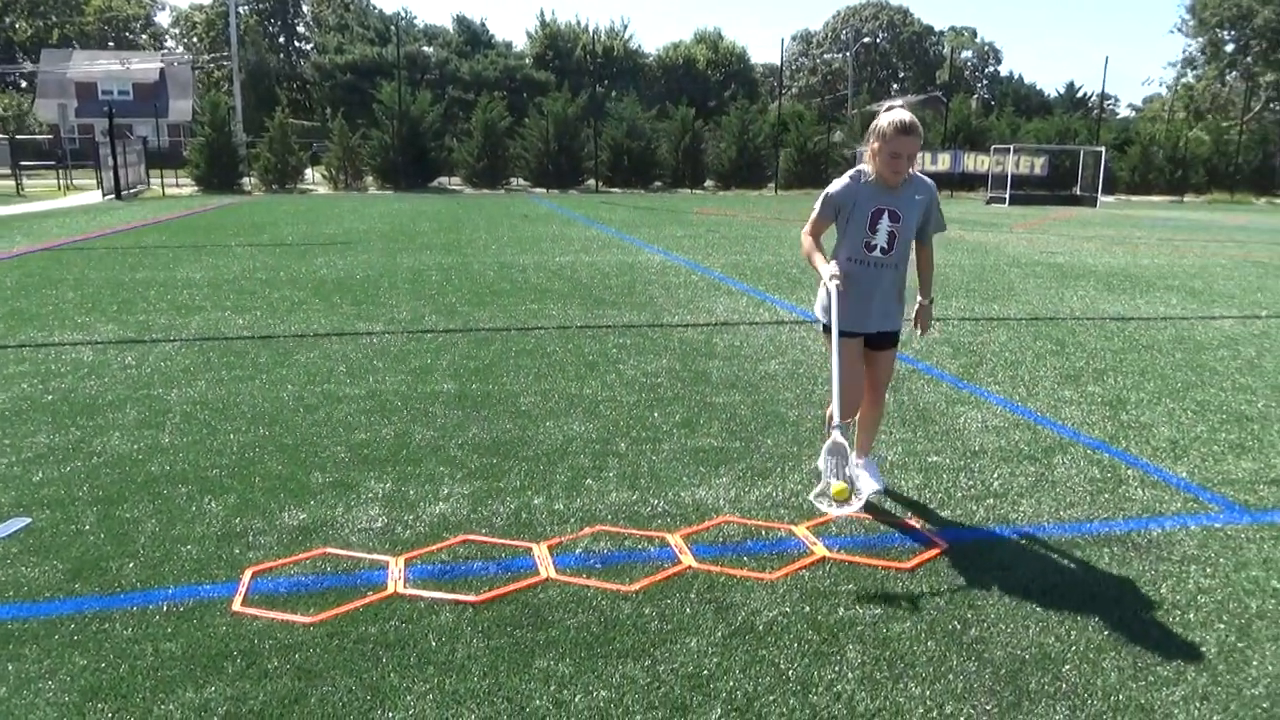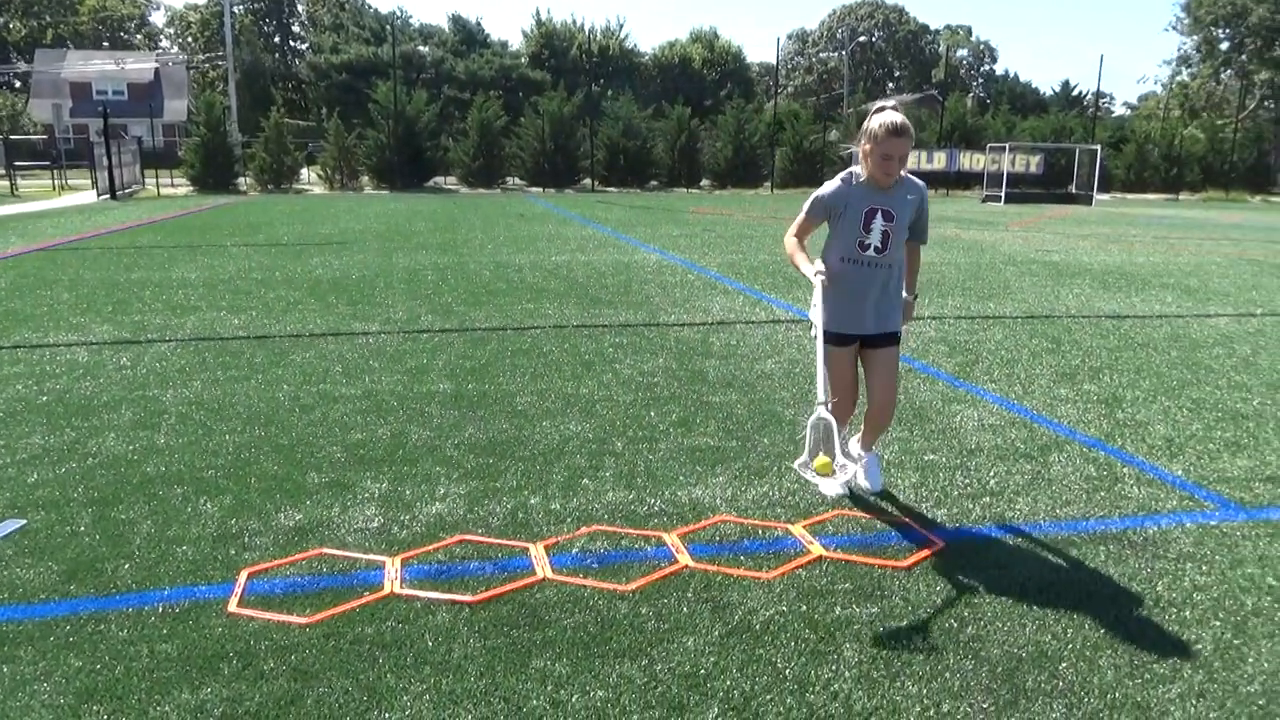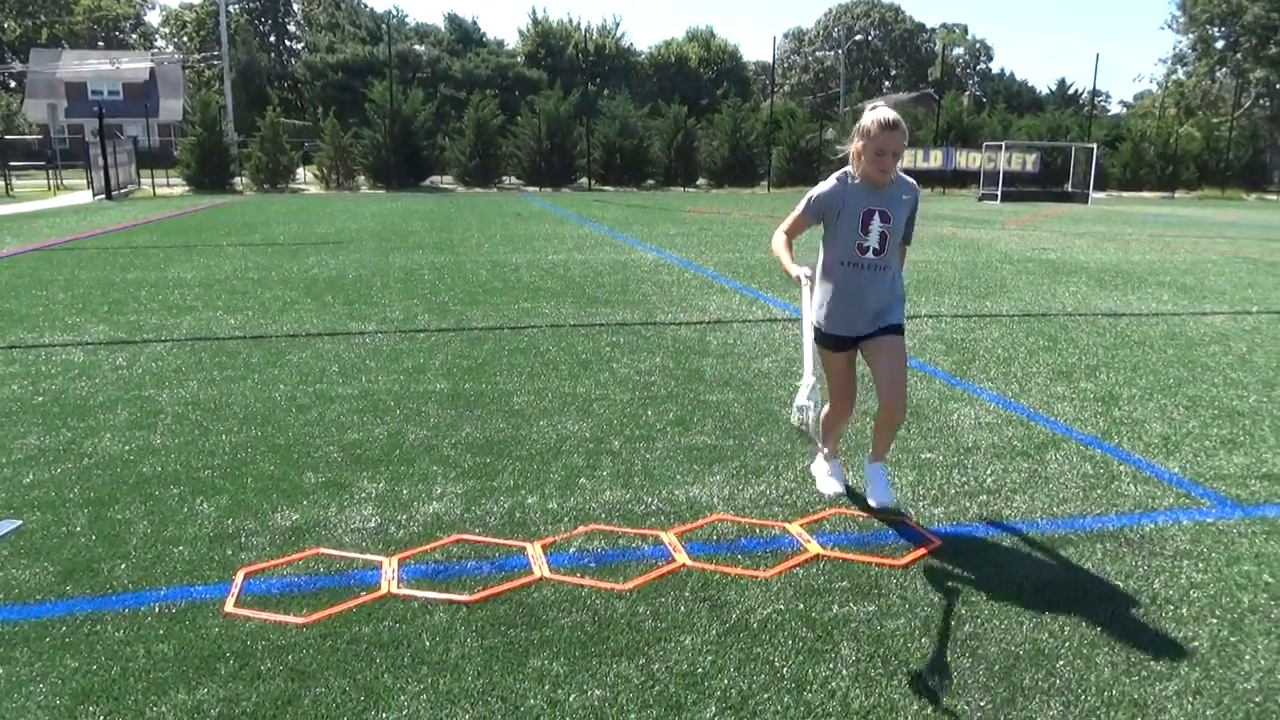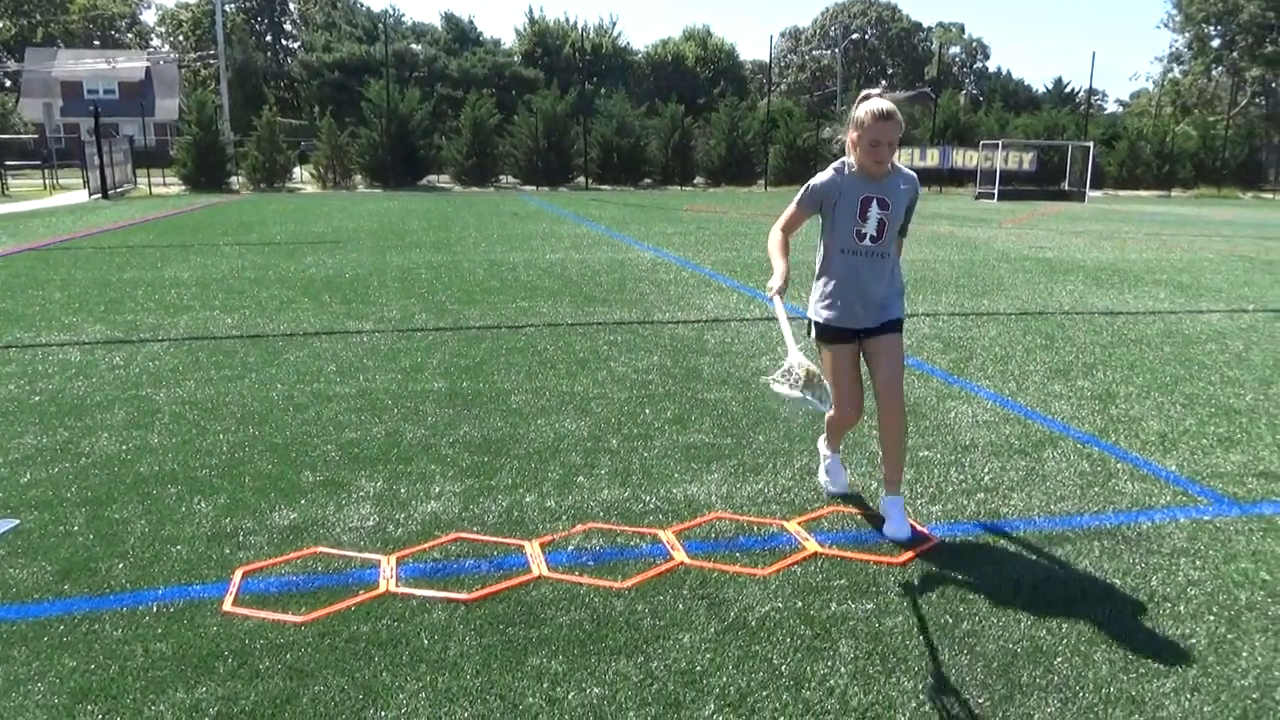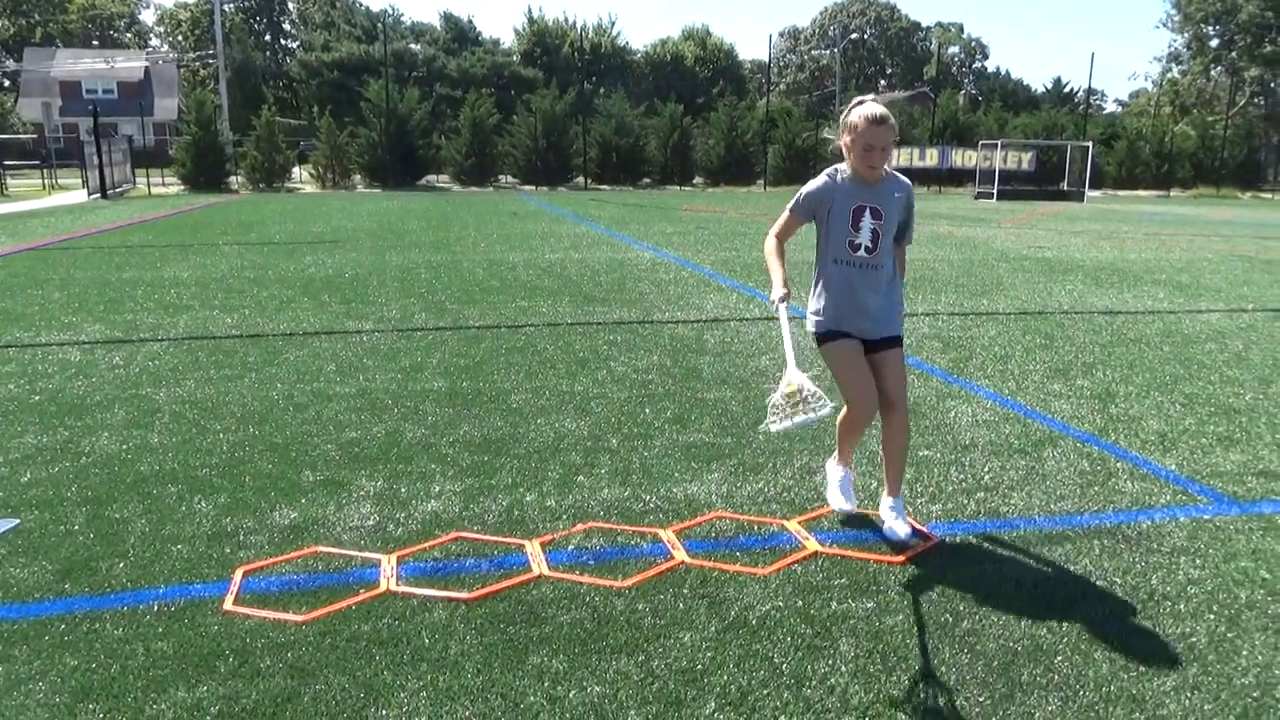
dt=0.1s
person 1, frame 1
left shoulder: (924, 192)
right shoulder: (845, 190)
right elbow: (809, 235)
left wrist: (926, 299)
right wrist: (824, 266)
left hip: (886, 313)
right hip: (843, 310)
left knee: (875, 395)
right knee: (849, 399)
left ankle: (862, 458)
person 1, frame 2
left shoulder: (916, 193)
right shoulder: (837, 192)
right elbow: (793, 235)
left wrist: (910, 295)
right wrist: (808, 266)
left hip: (884, 315)
right hip: (838, 312)
left knee: (884, 405)
right knee: (844, 400)
left ankle: (863, 448)
person 1, frame 3
left shoulder: (908, 191)
right shoulder: (832, 192)
right elbow: (782, 235)
right wrist: (794, 268)
left hip: (884, 313)
right hip: (835, 314)
left knee: (894, 401)
right knee: (842, 405)
left ankle: (877, 464)
right ankle: (826, 457)
person 1, frame 4
left shoulder: (907, 182)
right shoulder: (829, 183)
right elbow: (781, 229)
right wrist: (780, 274)
left hip: (884, 309)
right hip: (836, 310)
left knee: (892, 399)
right knee: (848, 407)
left ankle: (892, 497)
right ankle: (828, 445)
person 1, frame 5
left shoulder: (902, 191)
right shoulder: (823, 190)
right elbow: (776, 236)
right wrist: (779, 282)
left hip: (883, 318)
right hip: (834, 318)
left knee: (895, 408)
right knee: (861, 405)
left ankle: (892, 502)
right ankle: (841, 465)
